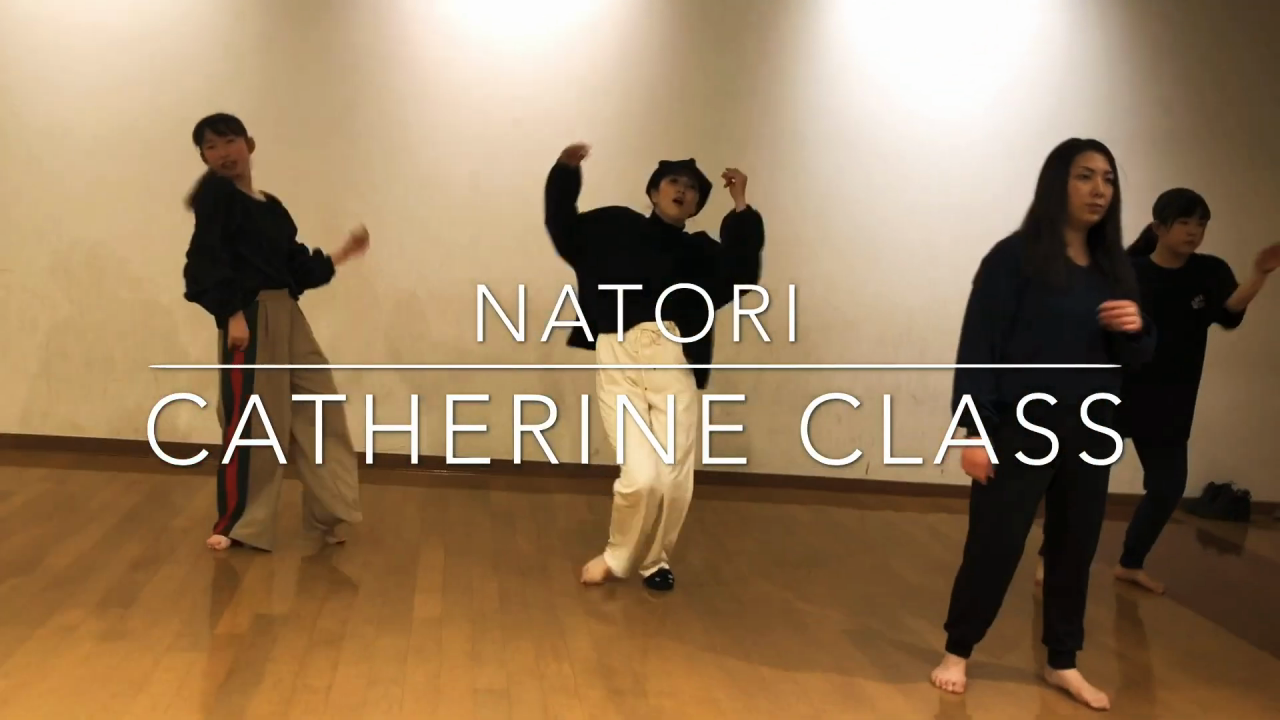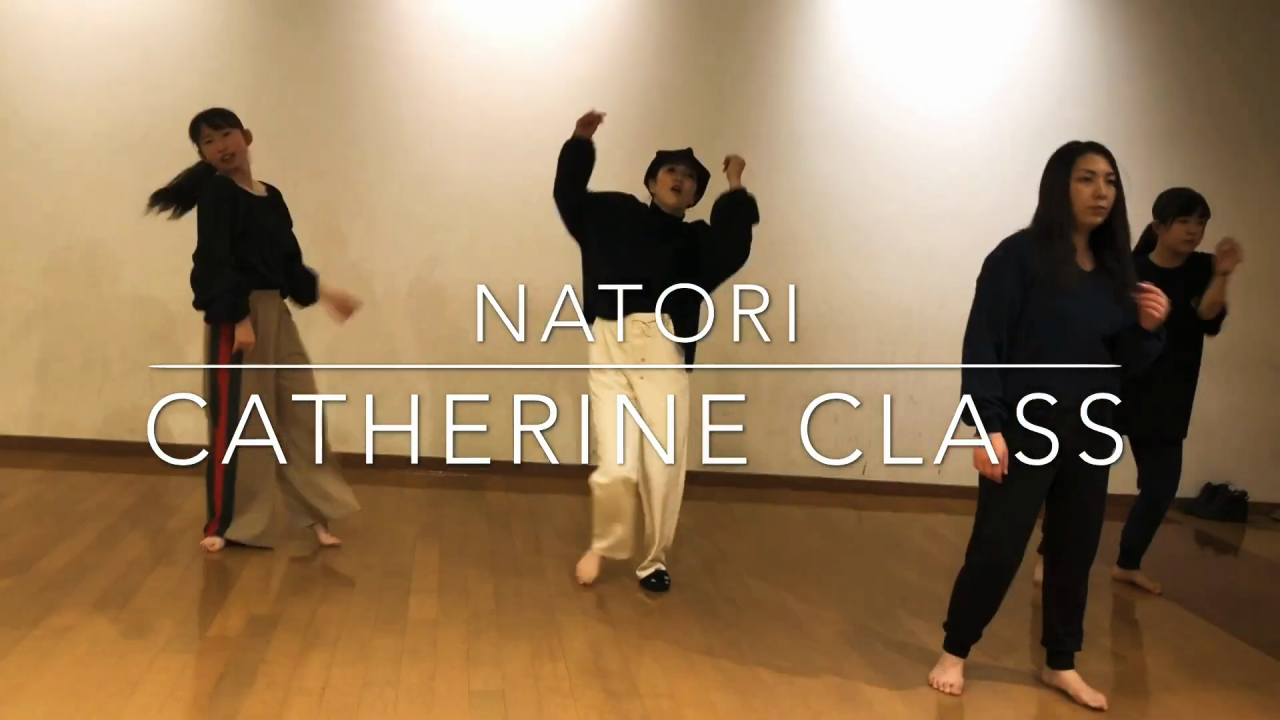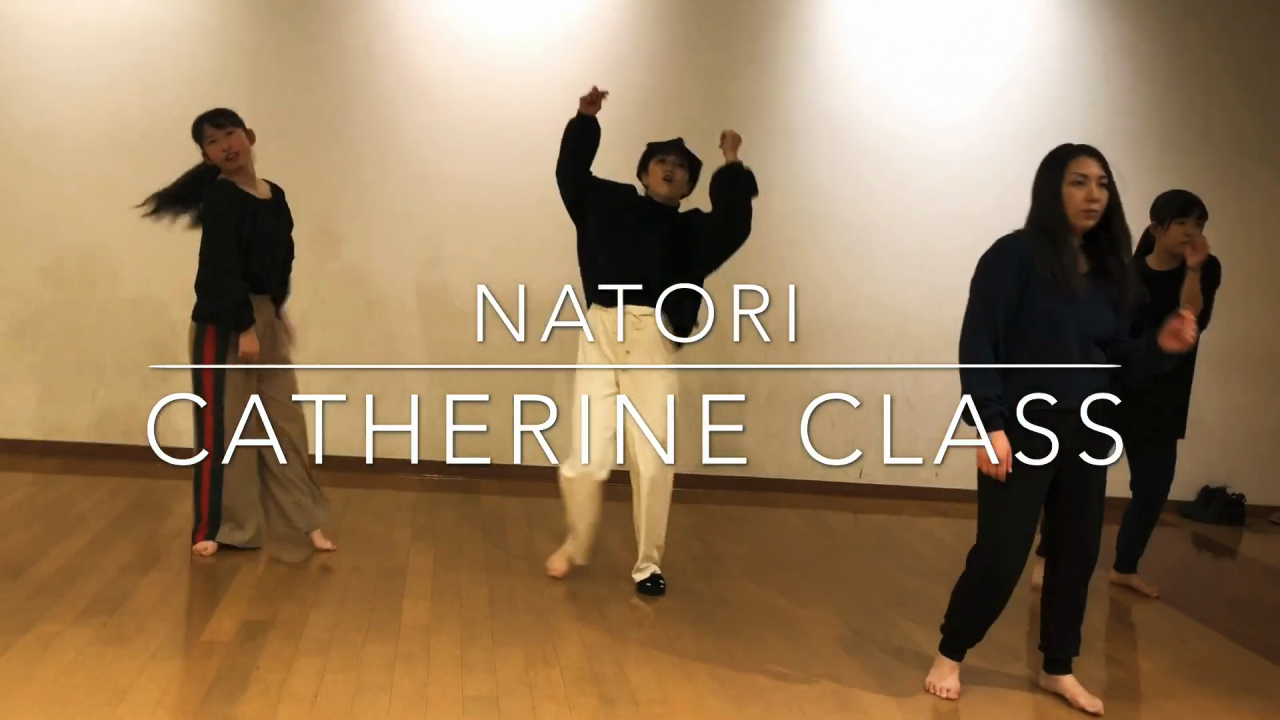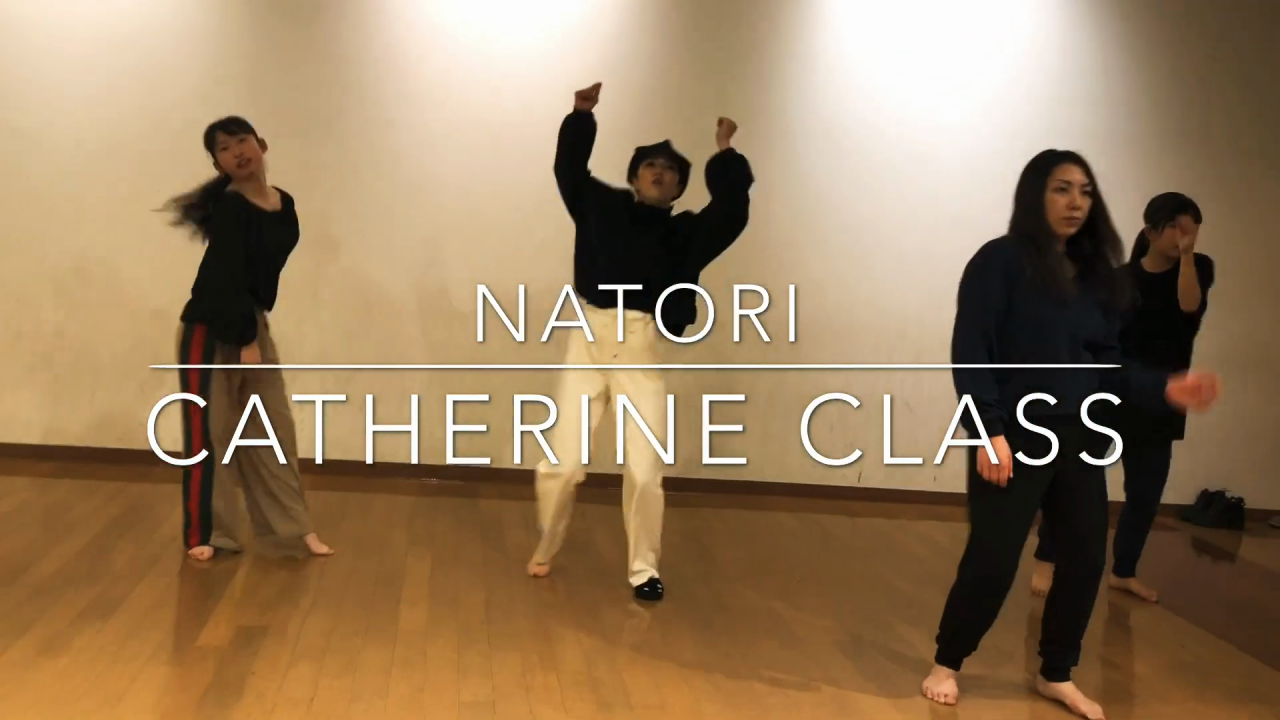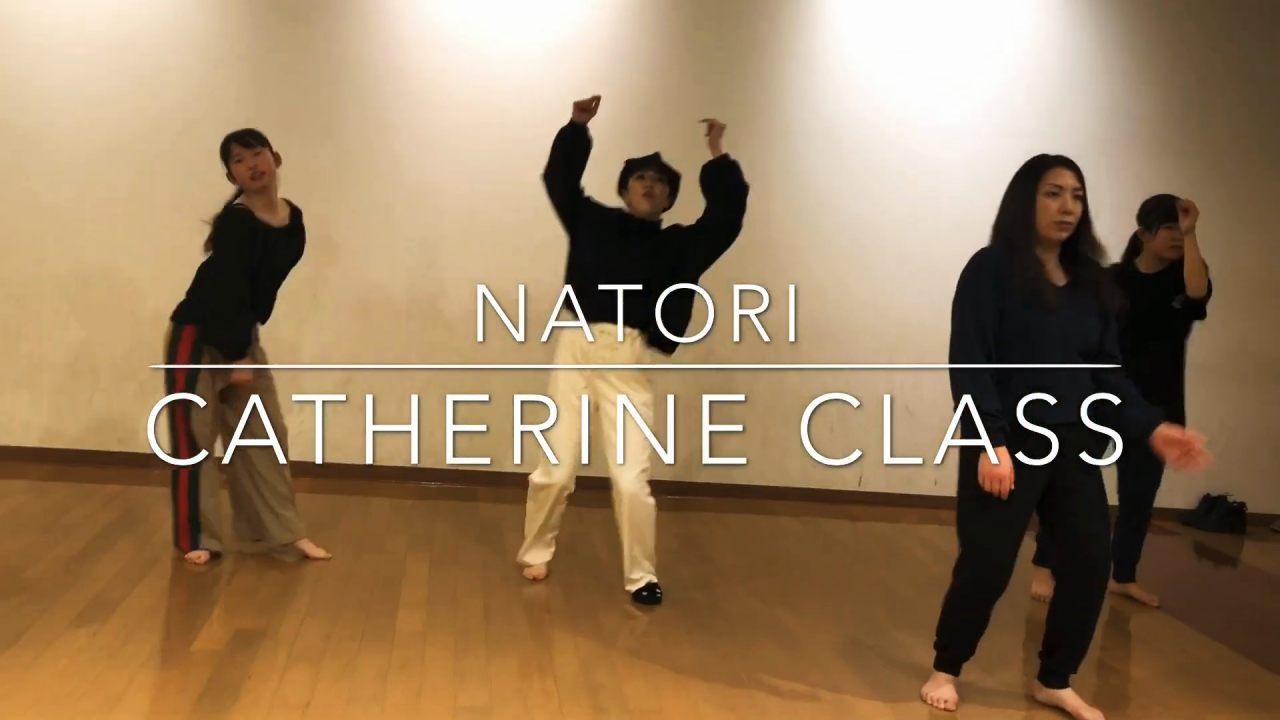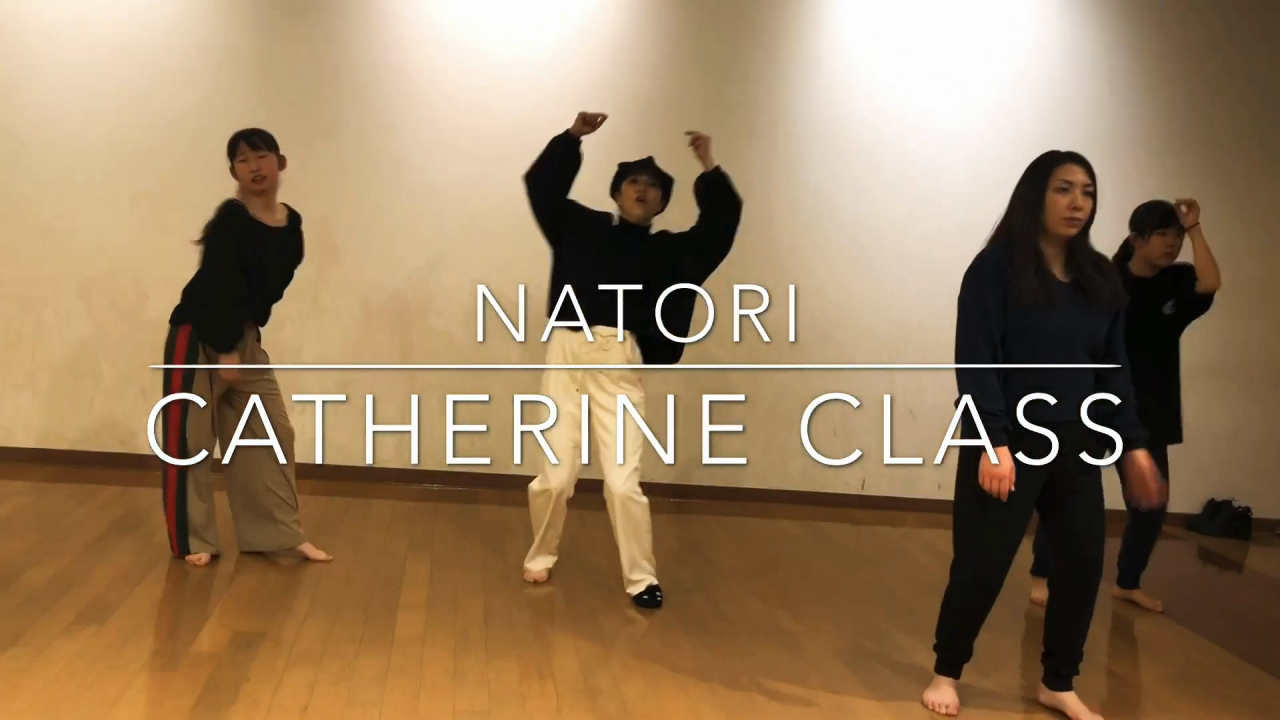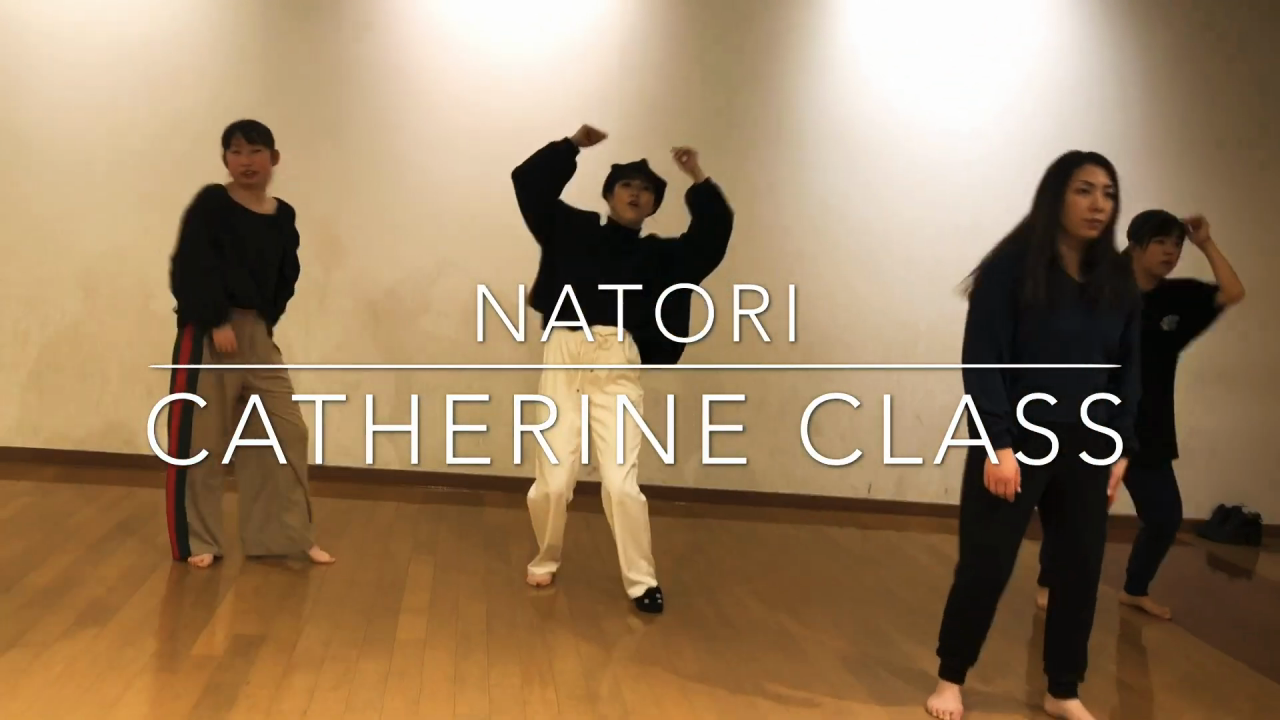
dt=0.1s
person 1, frame 1
left shoulder: (1113, 263)
right shoulder: (1015, 256)
left elbow: (1127, 359)
right elbow: (977, 347)
left wrist: (1136, 327)
right wrist: (976, 429)
left hip: (1090, 427)
right hip: (1021, 425)
left knee: (1075, 546)
right knee: (995, 545)
left ankle: (1062, 662)
right ankle: (957, 651)
person 1, frame 2
left shoulder: (1116, 266)
right shoulder: (1019, 255)
left elbow: (1127, 360)
right elbow: (982, 346)
left wrist: (1150, 327)
right wrist: (988, 428)
left hip: (1089, 428)
right hip: (1023, 425)
left knee: (1076, 547)
right knee: (998, 546)
left ankle: (1061, 663)
right ankle: (955, 650)
person 1, frame 3
left shoulder: (1108, 271)
right shoulder: (1014, 256)
left elbow: (1112, 358)
right elbow: (978, 348)
left wrist: (1160, 347)
right wrist: (993, 426)
left hip: (1084, 433)
right hip: (1022, 430)
left knee: (1078, 551)
right knee: (1001, 552)
left ankle: (1057, 668)
right ankle: (949, 655)
person 1, frame 4
left shoulder: (1097, 274)
right shoulder: (1000, 260)
left elbow: (1103, 364)
right elbow: (971, 353)
left wrist: (1166, 388)
right wrist: (989, 431)
left hip: (1077, 435)
right hip: (1015, 432)
left knee: (1086, 556)
right knee: (992, 557)
left ankle: (1057, 674)
right ankle: (946, 662)
person 1, frame 5
left shoulder: (1090, 280)
right shoulder: (990, 271)
left elbow: (1105, 370)
right elbow: (970, 364)
left wrist: (1154, 427)
right wrist: (987, 445)
left hip: (1071, 442)
right hip: (1005, 442)
left knee: (1089, 561)
right knee: (985, 566)
right ankle: (944, 669)
person 1, frame 6
left shoulder: (1100, 278)
right shoulder: (995, 268)
left elbow: (1113, 368)
right elbow: (976, 362)
left wrist: (1133, 443)
right wrist: (993, 443)
left hip: (1074, 443)
right hip: (1007, 441)
left knee: (1084, 562)
right knee: (981, 566)
right ankle: (946, 672)
person 1, frame 7
left shoulder: (1116, 279)
right shoulder: (1012, 267)
left elbow: (1125, 371)
right elbow: (982, 360)
left wrist: (1120, 447)
right wrist: (996, 444)
left hip: (1084, 444)
right hip: (1018, 439)
left knee: (1082, 568)
right knee: (987, 565)
person 2, frame 1
left shoulder: (699, 250)
right shoulder: (615, 227)
left elbow: (741, 274)
right elbow: (562, 224)
left wrist: (740, 210)
right wrist: (567, 171)
left hip: (674, 363)
right hip: (618, 360)
left knee: (674, 480)
right knee: (640, 478)
left ankle: (656, 561)
right ankle: (617, 556)
person 2, frame 2
left shoulder: (697, 238)
right shoulder: (615, 213)
left elbow: (730, 255)
right elbow: (569, 196)
left wrist: (735, 191)
right wrist: (580, 144)
left hip: (664, 352)
right hip: (610, 350)
left knee: (665, 471)
right knee: (615, 468)
left ankle: (652, 561)
right ankle: (604, 548)
person 2, frame 3
left shoulder: (692, 229)
right shoulder: (610, 203)
left elbow: (732, 225)
right elbow: (572, 172)
left wrist: (732, 167)
right wrist: (585, 119)
left hip: (653, 345)
right hip: (599, 338)
left knee: (652, 466)
right knee: (586, 462)
left ankle: (647, 564)
right ankle: (574, 546)
person 2, frame 4
left shoulder: (685, 231)
right shoulder: (604, 206)
left elbow: (732, 214)
right elbow: (570, 168)
left wrist: (725, 154)
right wrist: (581, 115)
left hip: (642, 350)
right hip: (590, 341)
left knee: (644, 471)
right knee: (562, 462)
left ankle: (643, 569)
right ankle: (547, 547)
person 2, frame 5
left shoulder: (675, 245)
right shoulder: (595, 222)
left elbow: (726, 217)
right elbow: (559, 179)
left wrist: (718, 157)
right wrist: (577, 126)
left hip: (628, 364)
right hip: (575, 354)
left knee: (631, 480)
right knee: (554, 471)
left ankle: (640, 574)
right ankle: (536, 550)
person 2, frame 6
left shoulder: (667, 251)
right shoulder: (584, 228)
left elbow: (719, 227)
right elbow: (541, 184)
left wrist: (708, 168)
right wrist: (573, 137)
left hip: (620, 365)
right hip: (568, 355)
left knee: (623, 482)
right knee: (555, 476)
left ankle: (641, 578)
right ankle: (541, 558)
person 2, frame 7
left shoulder: (657, 254)
right shoulder: (573, 228)
left elbow: (713, 236)
right elbow: (529, 181)
left wrist: (698, 180)
right wrist: (572, 145)
left hip: (618, 365)
right hip: (565, 357)
left knee: (620, 479)
right knee: (553, 479)
left ankle: (640, 578)
right ankle: (545, 560)
person 3, frame 1
left shoulder: (270, 204)
right shoulder: (216, 194)
right elbow: (207, 262)
left wrist: (340, 255)
right wrist: (233, 315)
left hip: (289, 313)
right hip: (247, 315)
left knee: (318, 409)
right knee: (250, 421)
left ankle: (327, 514)
right ankle: (234, 524)
person 3, frame 2
left shoulder: (272, 198)
right shoulder: (217, 192)
right elbow: (214, 262)
left wrist: (324, 294)
right wrist: (240, 321)
left hip: (277, 313)
right hip: (235, 317)
left knee: (299, 414)
right knee: (237, 423)
left ankle: (316, 516)
right ankle: (226, 524)
person 3, frame 3
left shoulder: (275, 197)
right shoulder: (220, 197)
right elbow: (220, 268)
left wrist: (279, 315)
right wrist: (244, 329)
left hip: (264, 318)
right hip: (222, 323)
left knee: (286, 421)
right knee: (225, 426)
left ankle: (304, 521)
right ankle: (214, 528)
person 3, frame 4
left shoulder: (285, 206)
right shoulder: (228, 209)
right elbow: (225, 280)
right wrist: (245, 344)
left hip: (255, 325)
right hip: (210, 330)
left knee: (276, 428)
right knee: (210, 431)
left ankle: (294, 528)
right ankle: (205, 534)
person 3, frame 5
left shoulder: (293, 220)
right shoulder: (236, 221)
right elbow: (225, 292)
left wrist: (246, 347)
right wrist: (237, 357)
left hip: (242, 335)
right hip: (199, 336)
left knee: (265, 432)
right knee: (194, 436)
left ankle: (285, 531)
right ankle: (197, 537)
person 3, frame 6
left shoulder: (290, 224)
right shoulder: (231, 219)
right elbow: (218, 290)
left wrist: (243, 344)
right wrist: (226, 352)
left hip: (245, 336)
right hip: (197, 337)
left knee: (273, 434)
right knee: (190, 440)
left ankle: (286, 534)
right ankle: (193, 540)
person 3, frame 7
left shoulder: (283, 217)
right shoulder: (211, 203)
right elbow: (189, 273)
left wrist: (260, 326)
right wrist: (217, 324)
left hip: (258, 331)
right hip: (204, 330)
left knee: (287, 430)
right knee: (197, 439)
left ankle: (292, 534)
right ankle: (197, 541)
person 4, frame 1
left shoulder: (1210, 273)
right shoulder: (1127, 272)
left elbow: (1233, 308)
left hip: (1169, 405)
left knee: (1168, 489)
left ankle: (1130, 564)
person 4, frame 2
left shoulder: (1205, 270)
left elbow: (1209, 317)
left wrist: (1222, 274)
left hip: (1165, 404)
left knee: (1161, 489)
left ankle: (1128, 565)
person 4, frame 3
left shoulder: (1204, 269)
left elbow: (1192, 317)
left wrist: (1193, 268)
left hip: (1161, 405)
left knee: (1152, 492)
left ankle: (1124, 568)
right ankle: (1046, 560)
person 4, frame 4
left shoulder: (1197, 268)
left elbow: (1189, 307)
left wrist: (1187, 253)
left hip: (1155, 407)
left knee: (1145, 495)
left ankle: (1123, 572)
right ankle: (1045, 563)
person 4, frame 5
left shoulder: (1183, 273)
right shoulder: (1113, 280)
left elbow: (1199, 292)
left wrist: (1191, 233)
left hip: (1149, 408)
left knee: (1138, 499)
left ankle: (1123, 577)
right ankle: (1043, 569)
person 4, frame 6
left shoulder: (1180, 280)
left elbow: (1210, 283)
left wrist: (1194, 228)
left hip: (1148, 418)
left knee: (1151, 507)
left ankle: (1127, 584)
right ankle: (1042, 576)
person 4, frame 7
left shoulder: (1180, 296)
left elbow: (1233, 294)
left wrist: (1206, 244)
left hip: (1148, 430)
left knee: (1166, 517)
left ankle: (1135, 590)
right ankle: (1049, 584)
